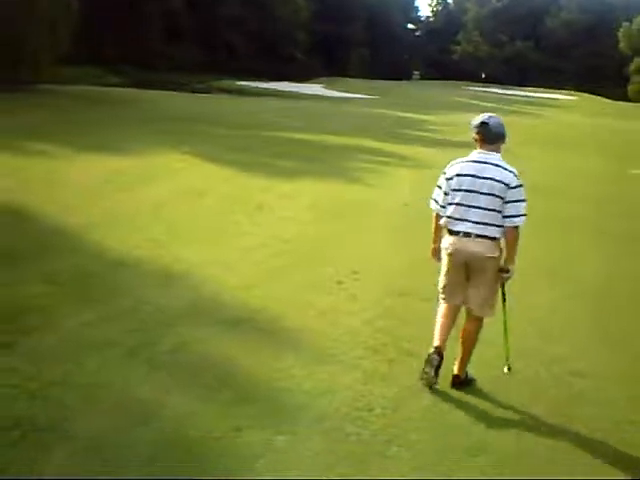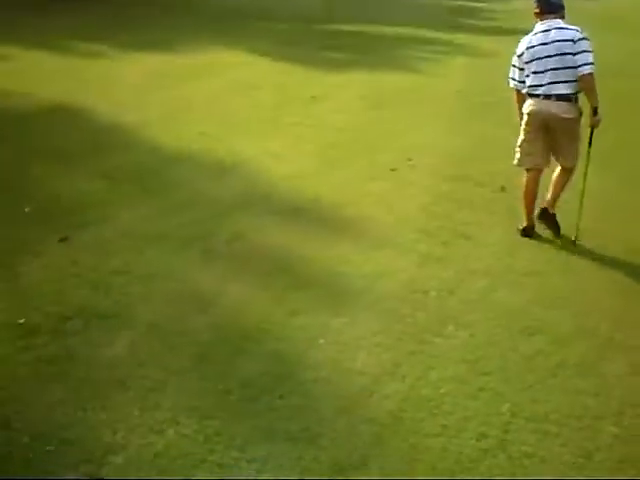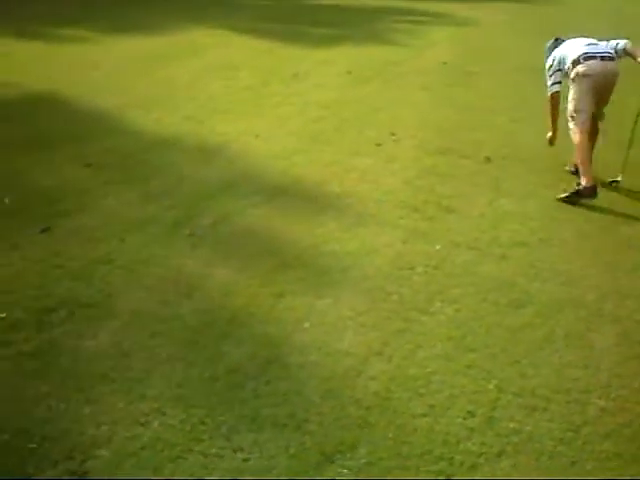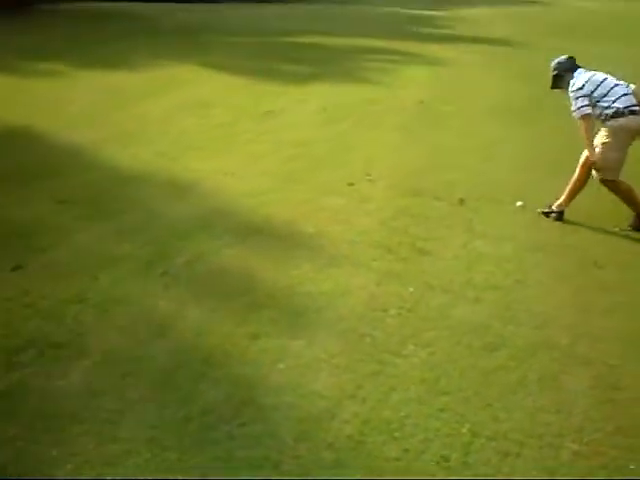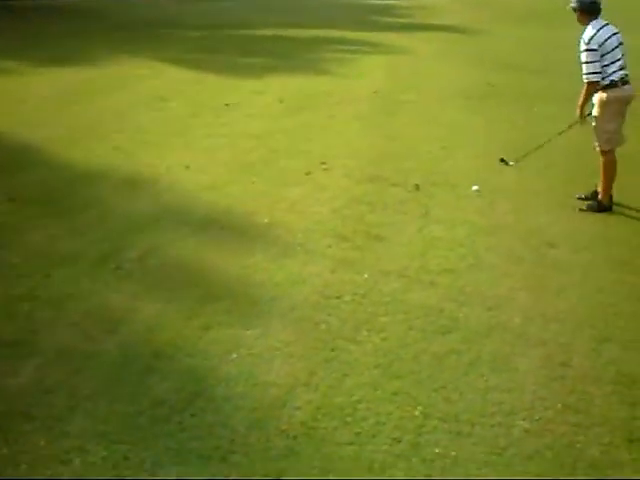
dt=0.7s
person 1, frame 1
left shoulder: (454, 167)
right shoulder: (509, 176)
left elbow: (439, 212)
right elbow: (512, 226)
left wrist: (436, 242)
right wrist: (509, 261)
left hip: (453, 243)
right hip: (486, 249)
left knee: (449, 301)
right knee: (476, 313)
left ankle: (437, 350)
right ankle: (460, 373)
person 1, frame 2
left shoulder: (527, 41)
right shoulder: (575, 35)
left elbow: (518, 86)
right elbow: (586, 74)
left wrist: (522, 113)
right wrist: (595, 108)
left hip: (534, 106)
right hip: (565, 108)
left knee: (532, 167)
right knee: (567, 162)
left ankle: (528, 222)
right ankle: (548, 208)
person 1, frame 3
left shoulder: (554, 57)
right shoulder: (594, 43)
left elbow: (554, 97)
right elbow: (624, 45)
left wrist: (553, 131)
left hip: (584, 70)
right hip: (610, 67)
left knee: (579, 127)
right knee: (593, 119)
left ankle: (587, 184)
right ankle: (581, 166)
person 1, frame 4
left shoulder: (576, 85)
right shoulder: (601, 78)
left elbow: (585, 119)
left wrist: (591, 151)
left hip: (618, 124)
left knee: (607, 177)
right knee: (585, 163)
right ankle: (559, 207)
person 1, frame 5
left shoulder: (589, 39)
right shoulder: (611, 30)
left elbow: (592, 80)
right elbow: (613, 64)
left wrist: (581, 106)
left hip: (609, 94)
right hip: (621, 89)
left knee: (605, 149)
right knee: (603, 147)
left ankle: (604, 200)
right ankle: (603, 191)
